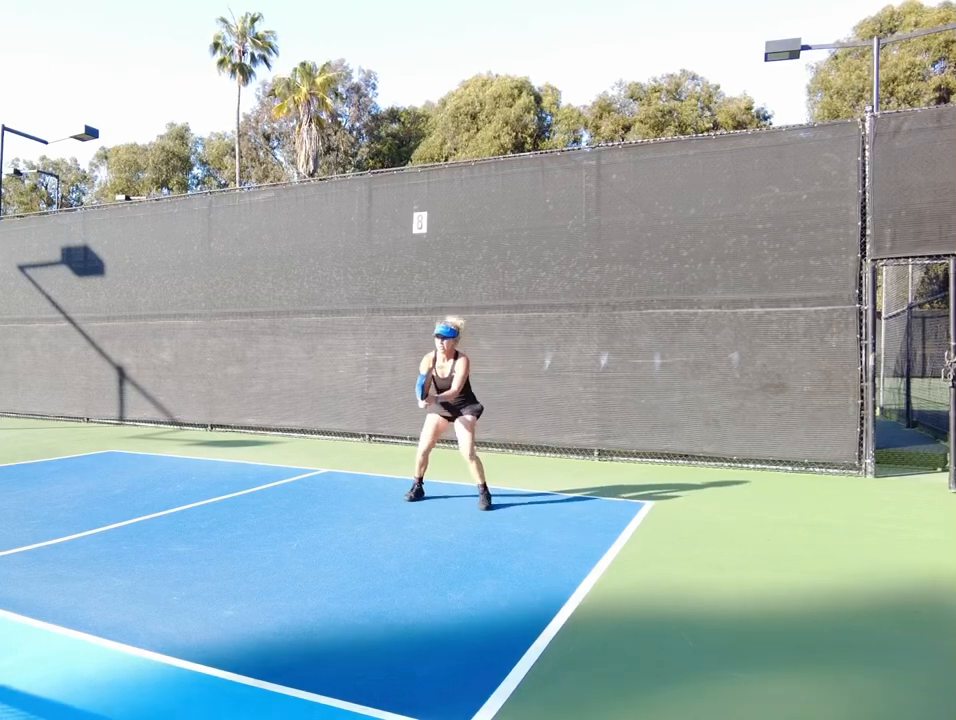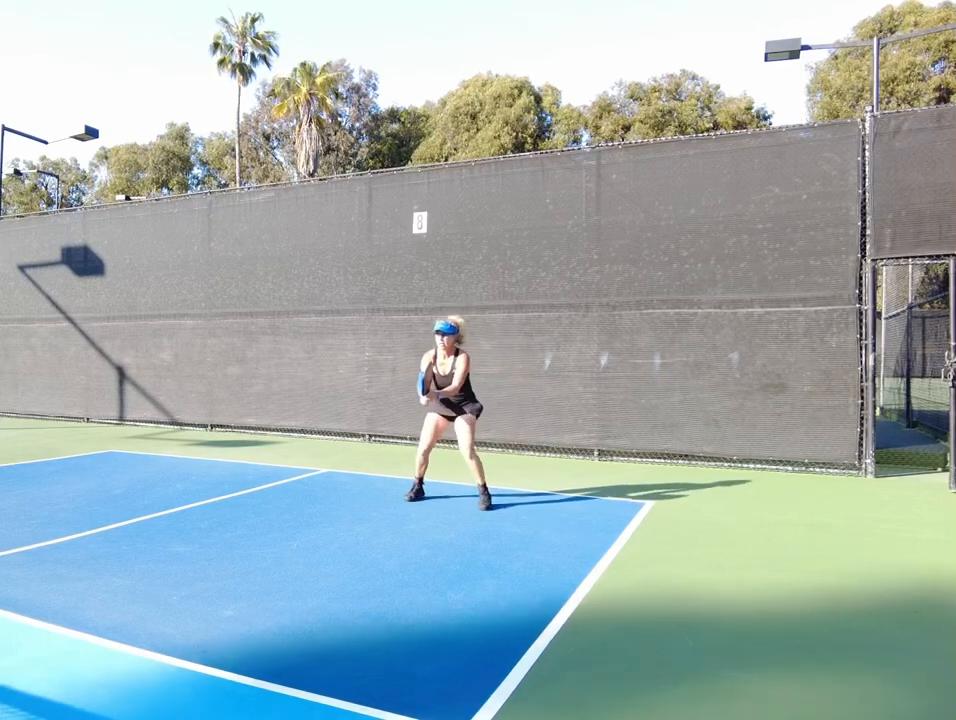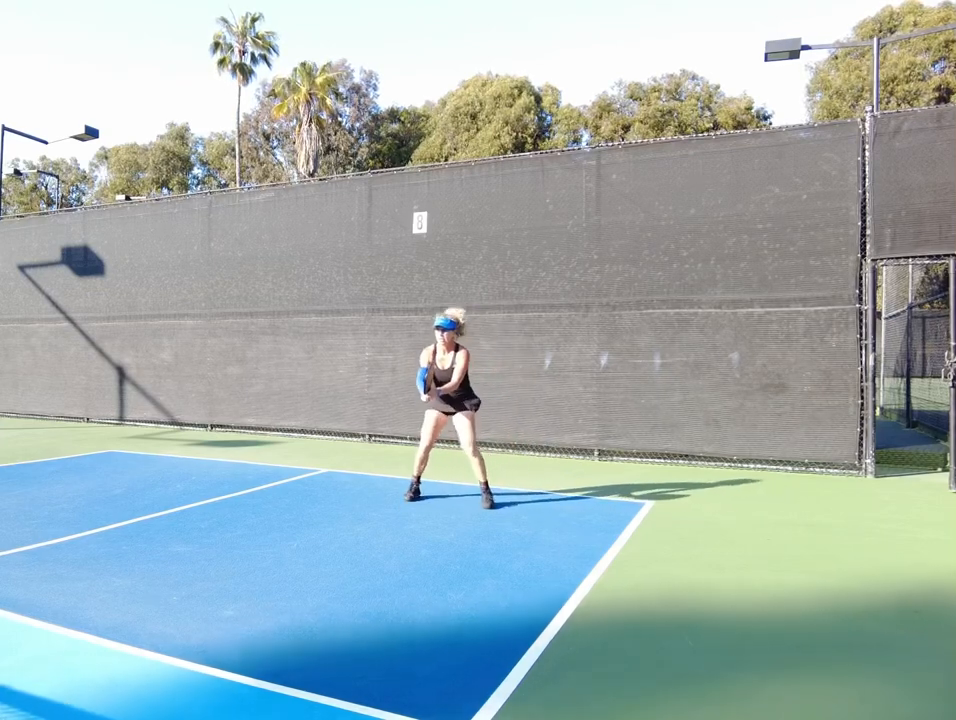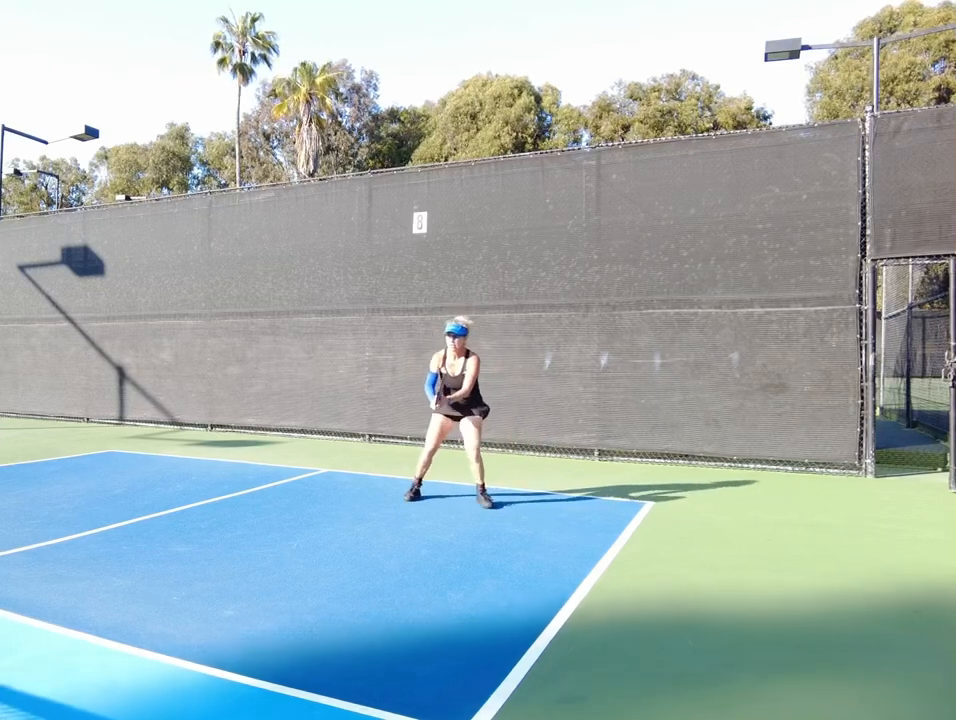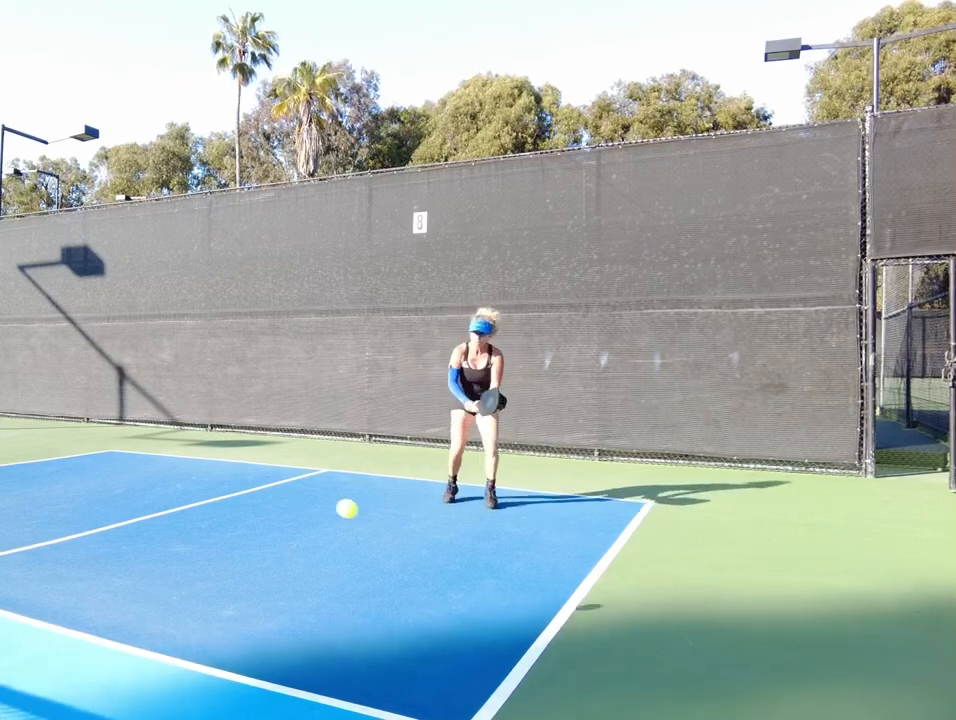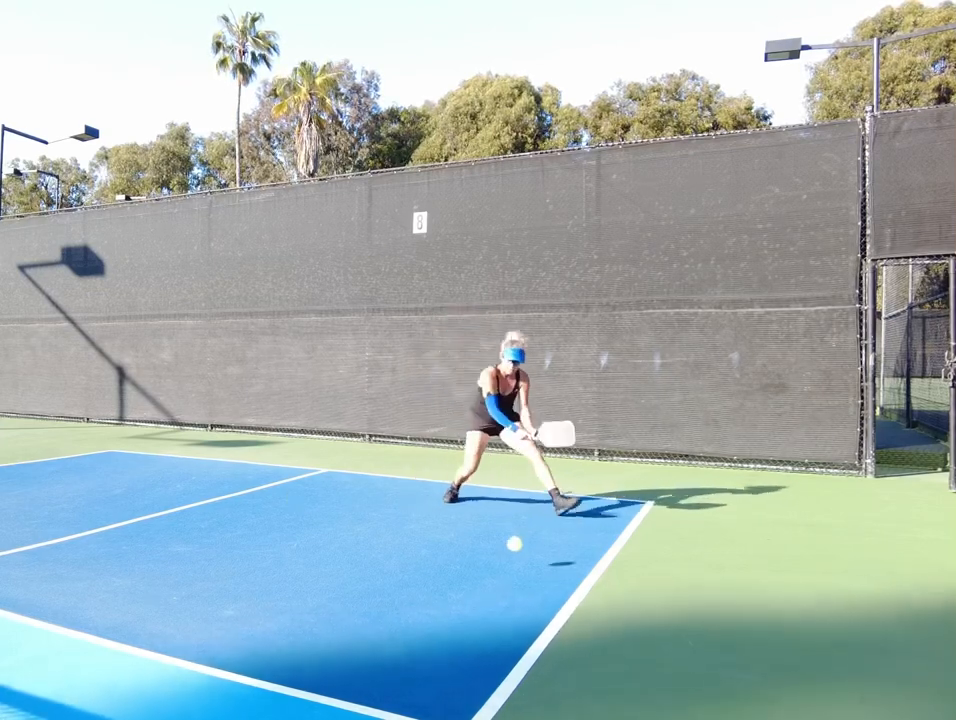
dt=0.2s
person 1, frame 1
left shoulder: (462, 361)
right shoulder: (429, 359)
left elbow: (455, 391)
right elbow: (421, 386)
left wrist: (435, 398)
right wrist: (422, 399)
left hip: (464, 408)
right hip: (440, 409)
left knee: (467, 452)
right knee: (422, 448)
left ankle: (483, 491)
right ankle: (417, 486)
person 1, frame 2
left shoulder: (463, 358)
right shoulder: (429, 357)
left elbow: (455, 387)
right elbow: (423, 383)
left wrist: (436, 394)
right wrist: (424, 396)
left hip: (464, 407)
right hip: (440, 407)
left knee: (467, 451)
right knee: (423, 448)
left ankle: (483, 492)
right ankle: (418, 486)
person 1, frame 3
left shoulder: (462, 353)
right shoulder: (428, 352)
left elbow: (455, 383)
right elbow: (422, 379)
left wrist: (436, 392)
right wrist: (424, 392)
left hip: (462, 403)
right hip: (438, 403)
left knee: (470, 447)
right knee: (424, 445)
left ankle: (485, 491)
right ankle: (414, 486)
person 1, frame 4
left shoulder: (472, 359)
right shoulder: (438, 357)
left elbow: (467, 389)
right elbow: (430, 385)
left wrist: (448, 399)
right wrist: (433, 400)
left hip: (469, 409)
right hip: (444, 409)
left knee: (473, 451)
right knee: (429, 449)
left ankle: (481, 491)
right ankle: (415, 487)
person 1, frame 5
left shoulder: (496, 355)
right shoulder: (460, 351)
left elbow: (495, 385)
right elbow: (452, 382)
right wrist: (466, 402)
right hip: (462, 404)
left knee: (491, 445)
right knee: (457, 447)
left ankle: (490, 489)
right ankle: (452, 484)
person 1, frame 6
left shoulder: (522, 378)
right shoulder: (489, 375)
left elbow: (524, 408)
right elbow: (492, 408)
left wrist: (527, 429)
right wrist: (514, 429)
left hip: (508, 422)
right hip: (482, 420)
left knee: (535, 453)
right knee: (470, 467)
left ankle: (557, 498)
right ankle: (454, 488)
